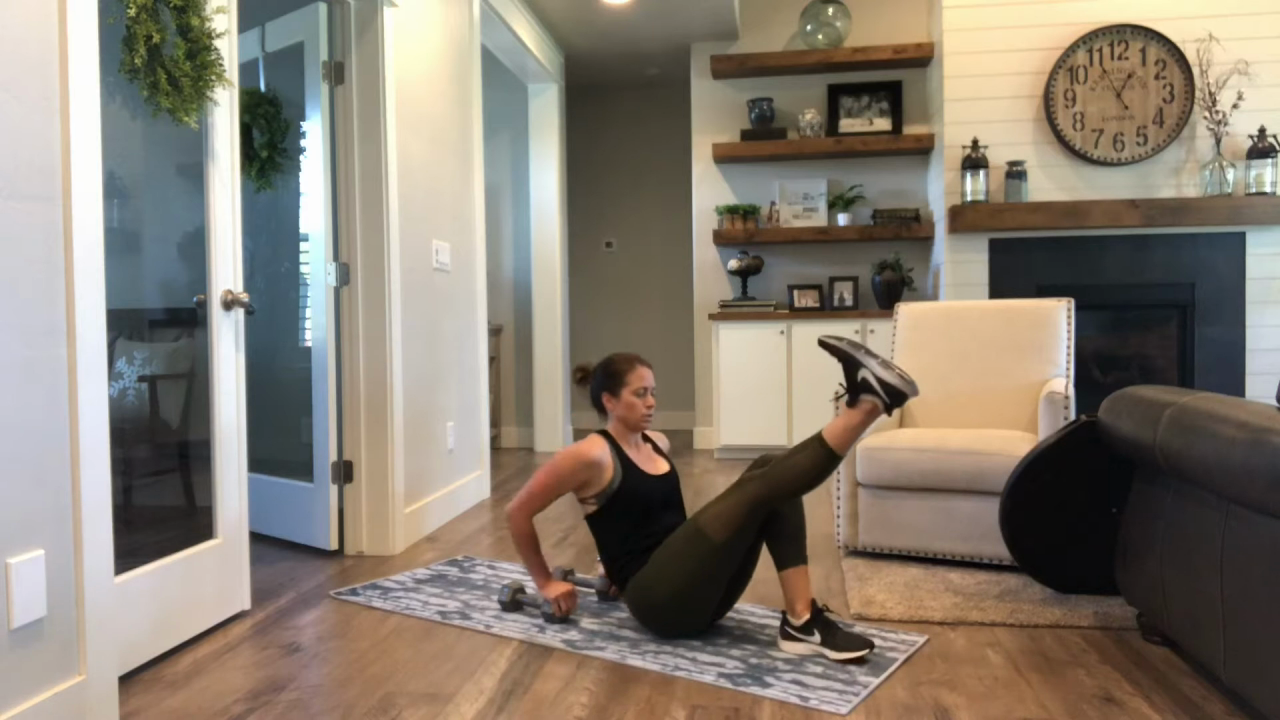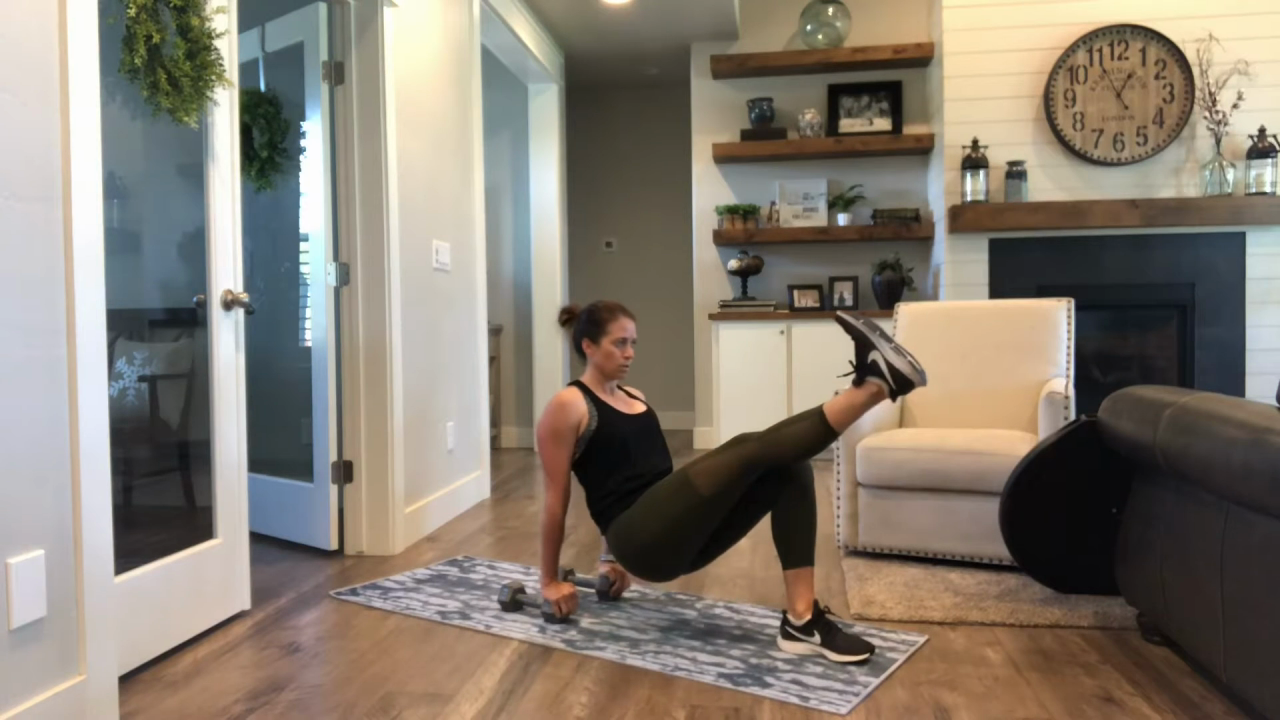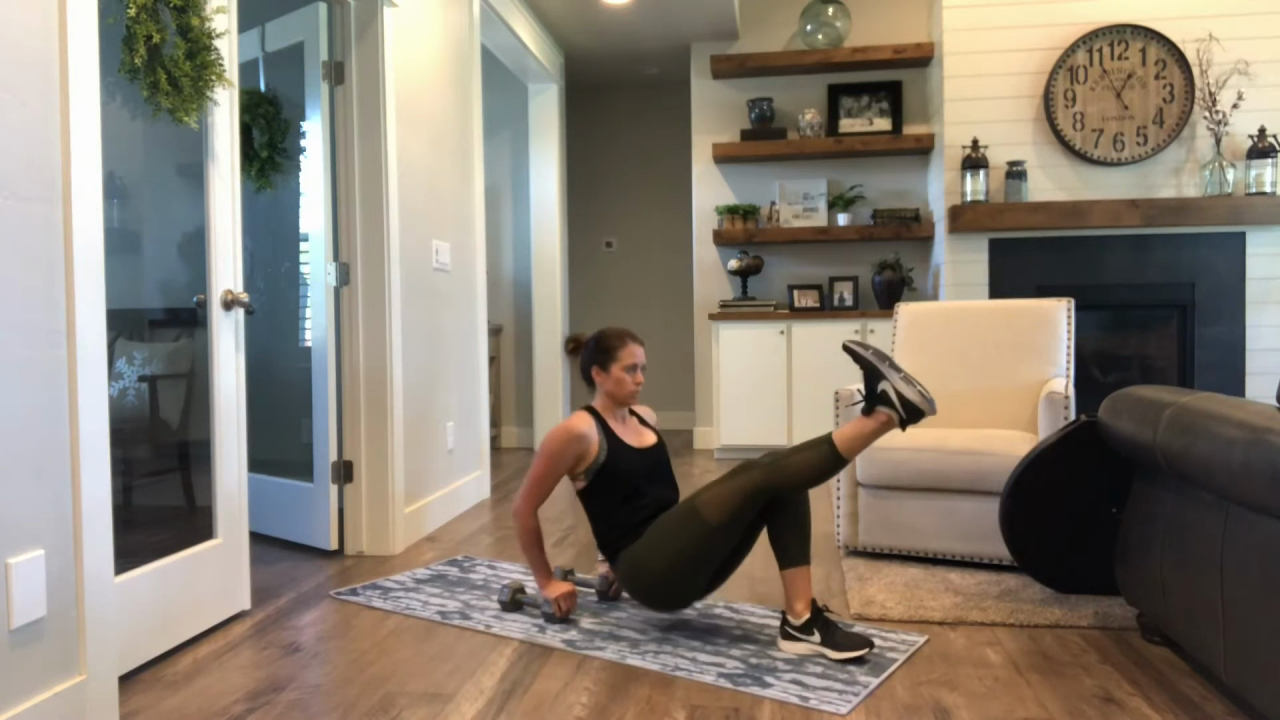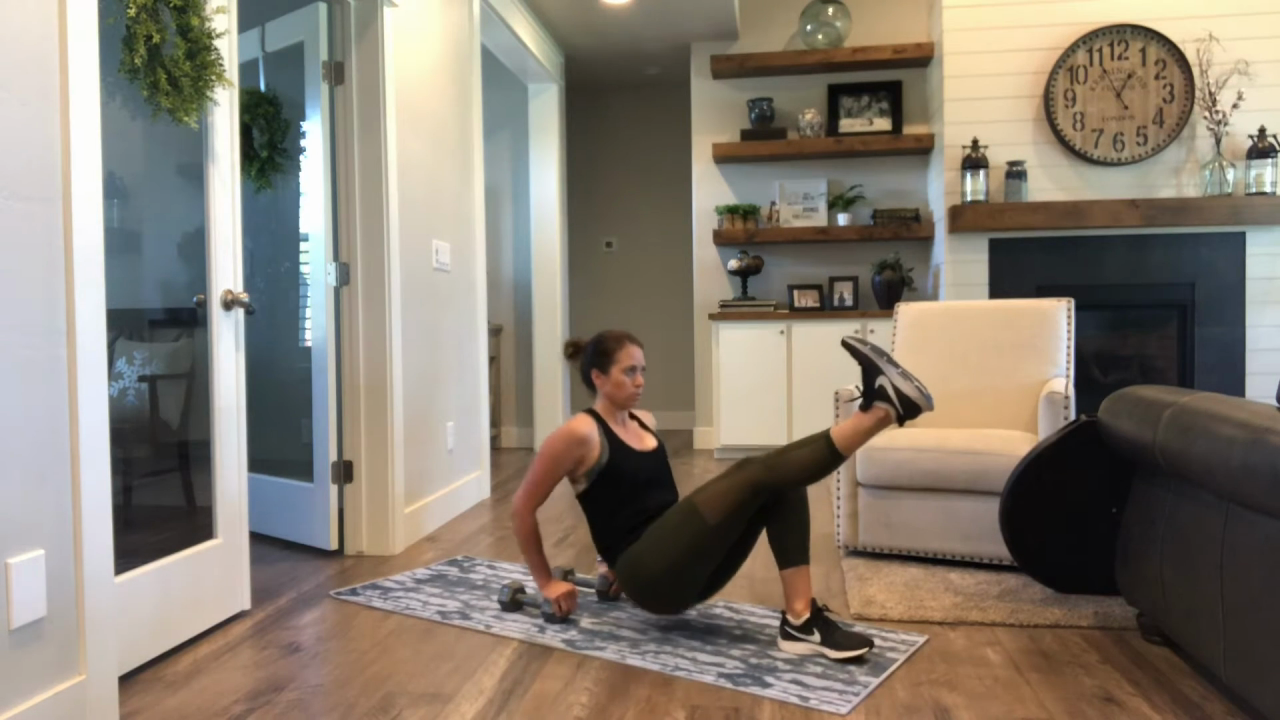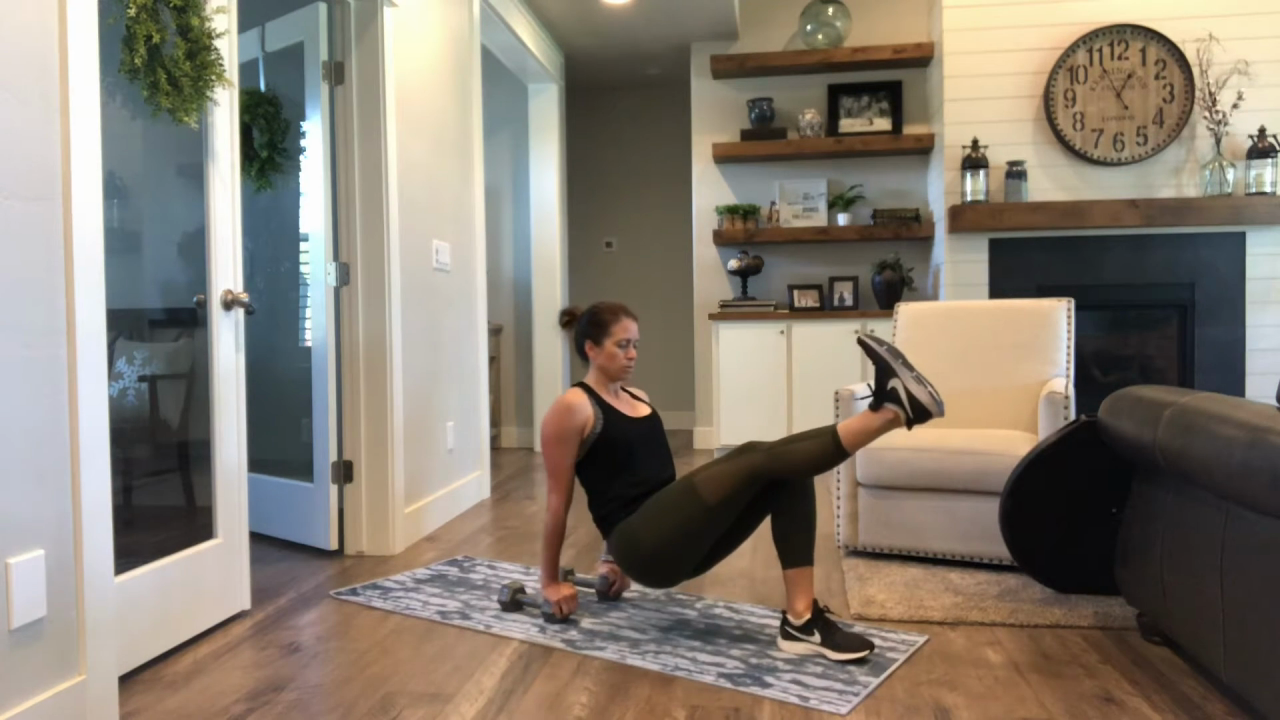
dt=1s
person 1, frame 1
left shoulder: (657, 444)
right shoulder: (591, 456)
right elbow: (517, 512)
left wrist: (616, 559)
right wrist: (546, 583)
left hip: (699, 585)
right hip: (660, 597)
left knee: (771, 473)
right knee: (758, 487)
left ankle: (802, 624)
person 1, frame 2
left shoulder: (633, 397)
right shoulder: (567, 406)
right elbow: (556, 499)
left wrist: (612, 559)
right wrist: (550, 581)
left hip: (682, 532)
right hip: (645, 540)
left knee: (788, 467)
right knee: (750, 451)
left ankle: (801, 622)
right ankle: (873, 385)
person 1, frame 3
left shoulder: (644, 418)
right shoulder: (578, 432)
right elbow: (523, 508)
right wrist: (547, 582)
left hip: (685, 559)
right hip: (650, 573)
left knee: (776, 470)
right knee: (756, 477)
left ankle: (801, 623)
right ankle: (883, 414)
person 1, frame 4
left shoulder: (642, 422)
right shoulder: (579, 435)
right elbow: (522, 509)
left wrist: (616, 561)
right wrist: (546, 582)
left hip: (684, 564)
right hip: (650, 575)
left knee: (779, 478)
right knee: (755, 474)
left ankle: (800, 622)
right ankle: (882, 409)
person 1, frame 5
left shoulder: (636, 398)
right shoulder: (572, 409)
right elbow: (557, 501)
left wrist: (615, 558)
right wrist: (550, 582)
left hip: (680, 537)
right hip: (646, 546)
left knee: (785, 473)
right knee: (757, 460)
left ankle: (801, 622)
right ankle: (890, 411)
